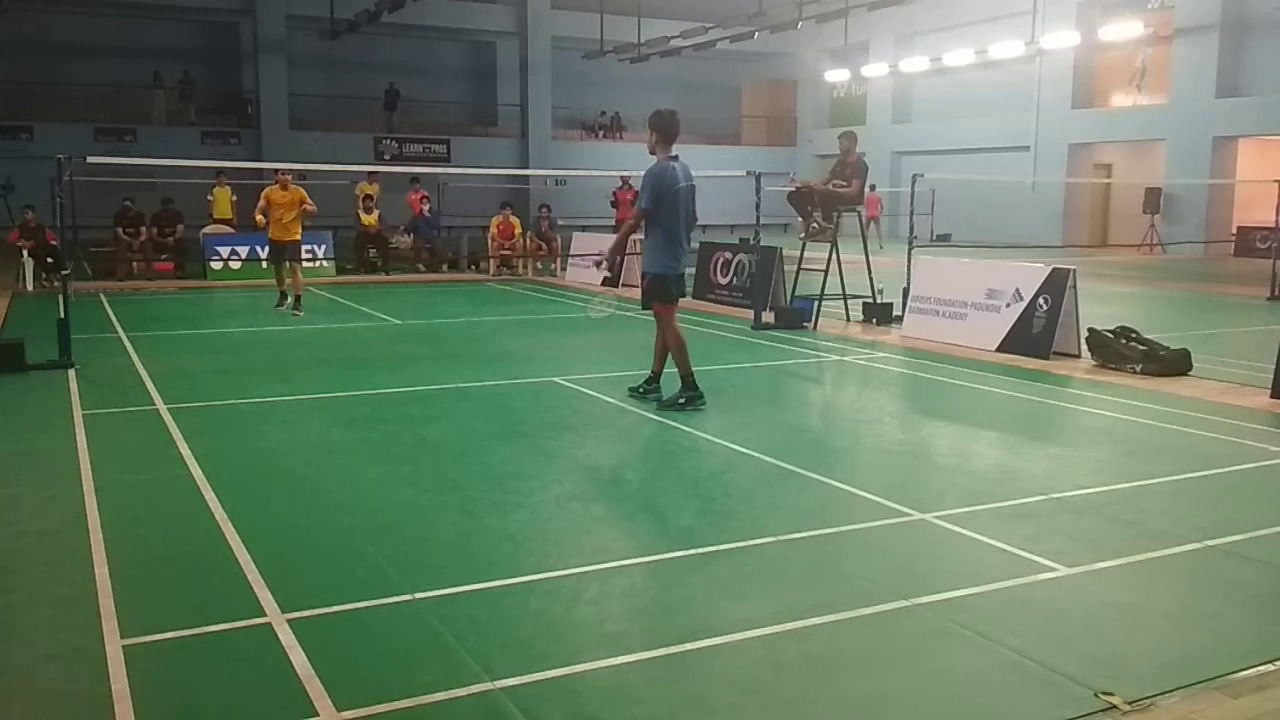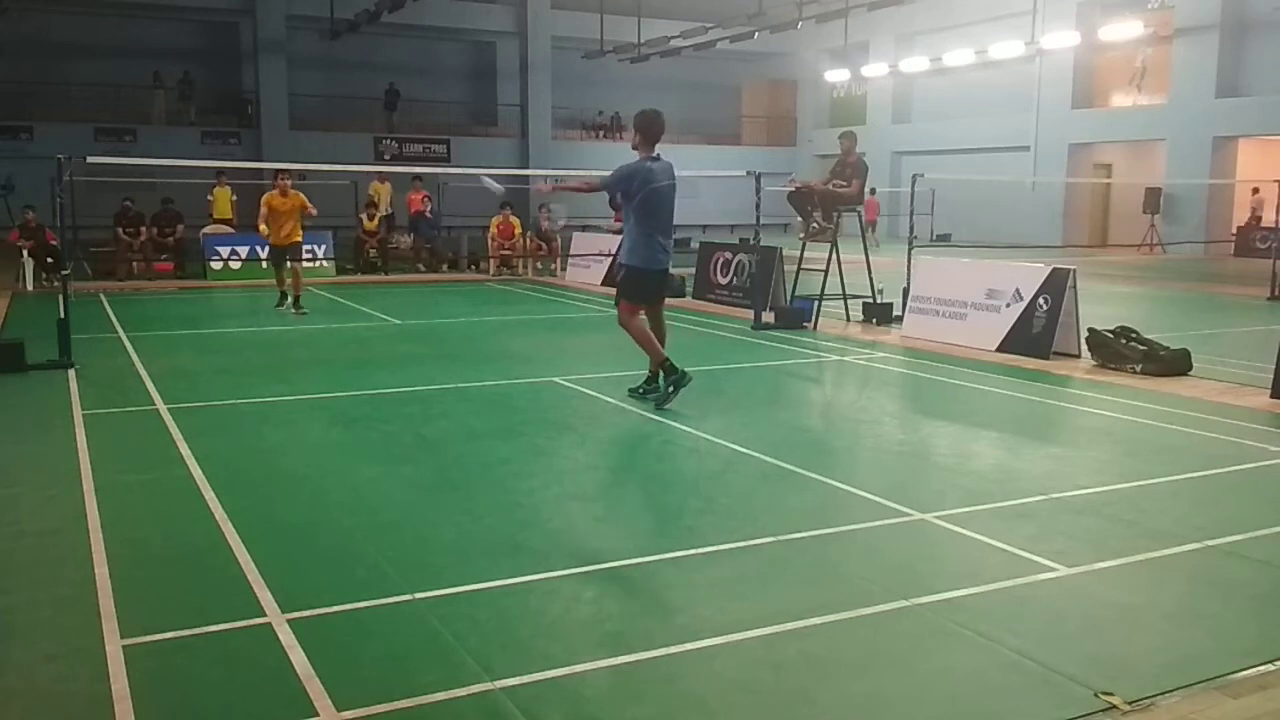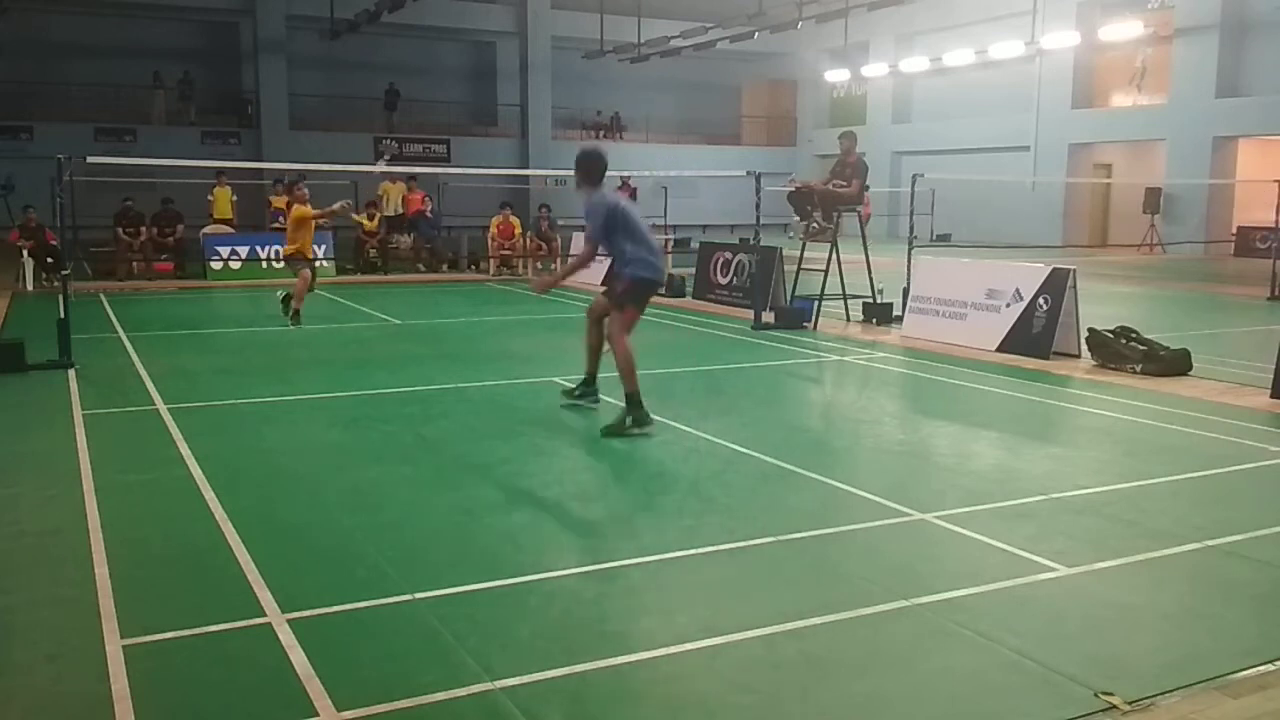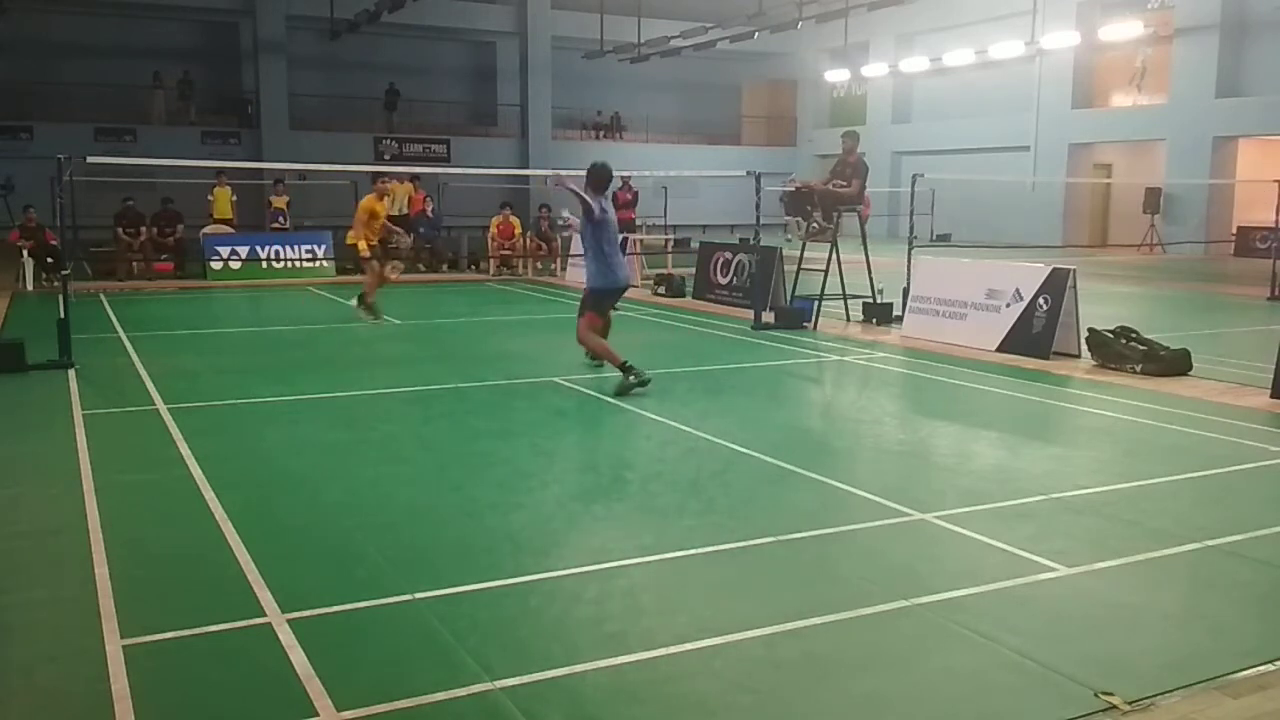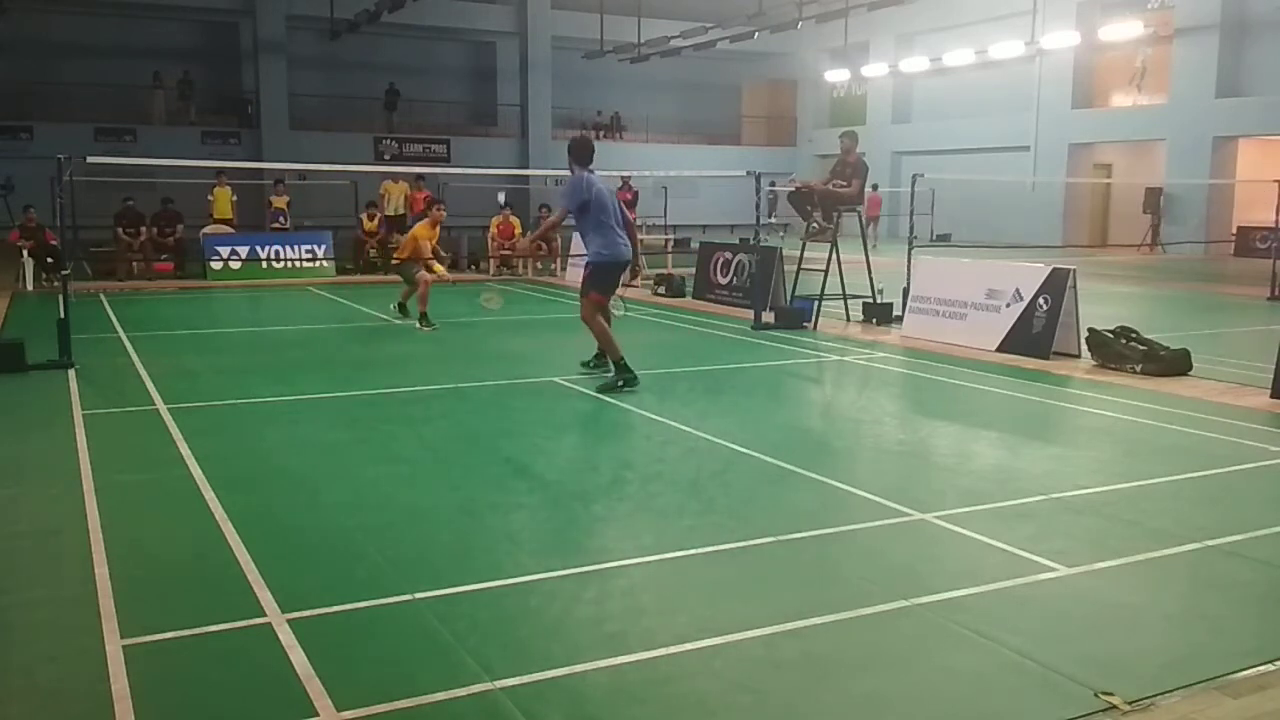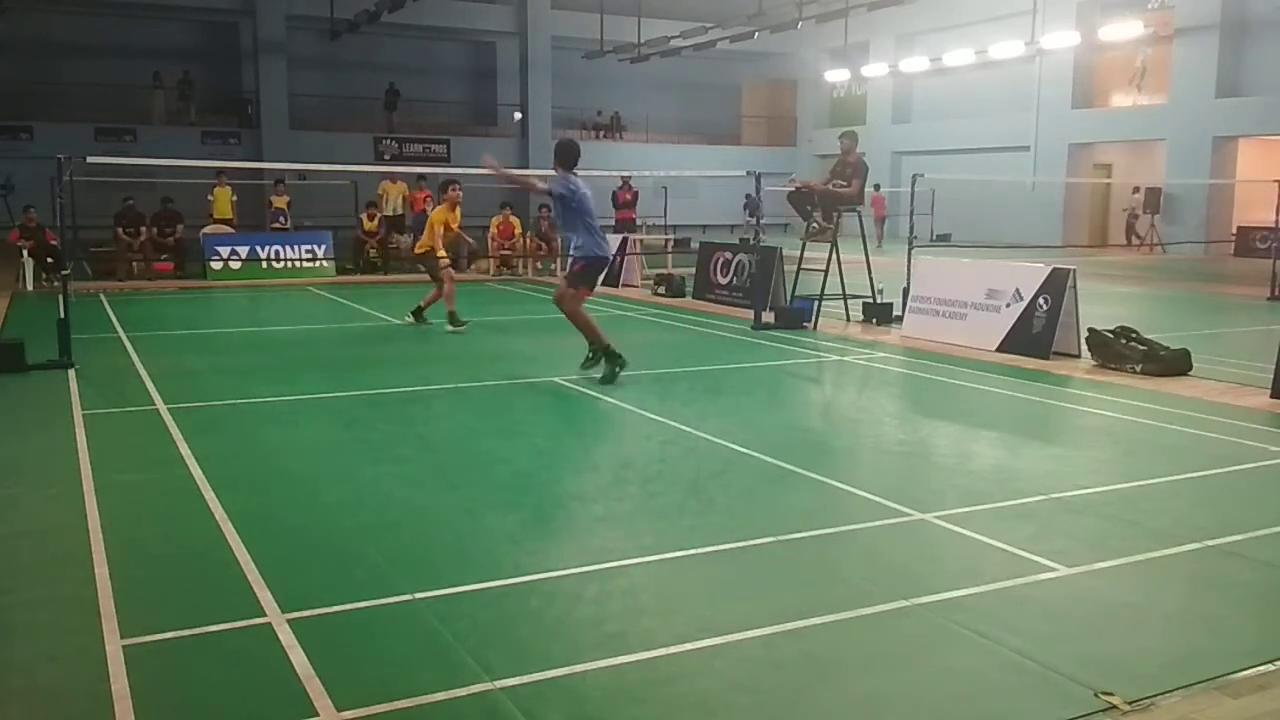
dt=0.7s
person 1, frame 1
left shoulder: (656, 172)
right shoulder: (684, 170)
left elbow: (636, 219)
right elbow: (692, 218)
left wrist: (612, 252)
left hip: (659, 261)
right hip: (676, 259)
left knee: (667, 321)
right knee: (664, 320)
left ankle: (691, 389)
right ankle: (653, 381)
person 1, frame 2
left shoulder: (633, 171)
right shoulder: (667, 169)
left elbow: (592, 186)
left wrist: (555, 186)
left hip: (637, 258)
right hip: (661, 256)
left knee: (627, 317)
right knee: (654, 316)
left ankle: (672, 371)
right ankle: (653, 379)
person 1, frame 3
left shoulder: (596, 203)
right shoulder: (609, 199)
left elbow: (588, 254)
left wrist: (554, 280)
left hip: (641, 271)
right hip: (638, 269)
left knee: (615, 333)
right knee: (595, 311)
left ankle: (635, 409)
right ankle: (589, 384)
person 1, frame 4
left shoulder: (594, 207)
right shoulder: (605, 207)
left elbow: (592, 208)
left wrist: (572, 188)
left hip: (603, 280)
right hip: (619, 277)
left knee: (585, 335)
right knee: (602, 310)
left ankle: (630, 371)
right ankle: (598, 352)
person 1, frame 5
left shoulder: (577, 182)
right shoulder: (602, 184)
left elbow: (559, 218)
right elbow: (629, 222)
left wrist: (531, 240)
right wrist: (635, 259)
left hip: (603, 256)
right hip: (620, 253)
left knee: (589, 314)
right knee: (599, 305)
left ankle: (624, 371)
right ankle: (602, 356)
person 1, frame 6
left shoulder: (564, 182)
right shoulder: (575, 183)
left elbow: (539, 188)
left wrist: (500, 171)
left hip: (590, 255)
right hip: (588, 252)
left knee: (570, 306)
right knee: (561, 300)
left ankle: (612, 356)
right ankle: (596, 349)
